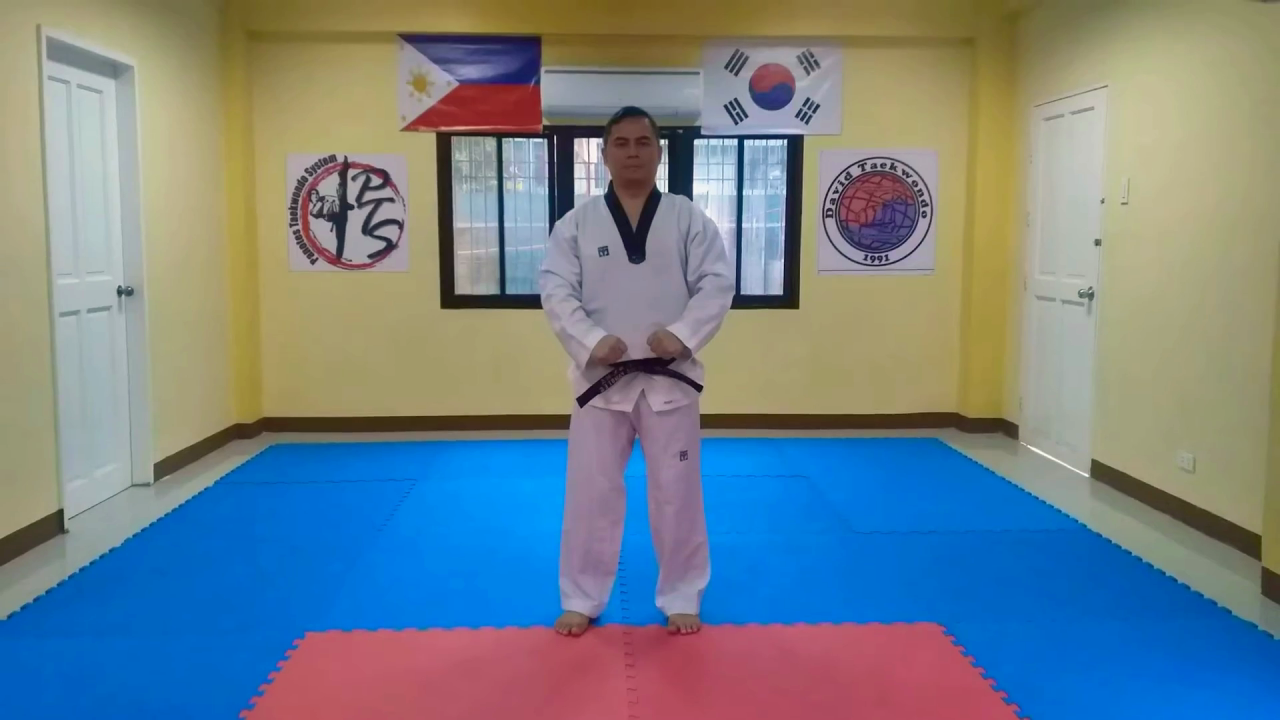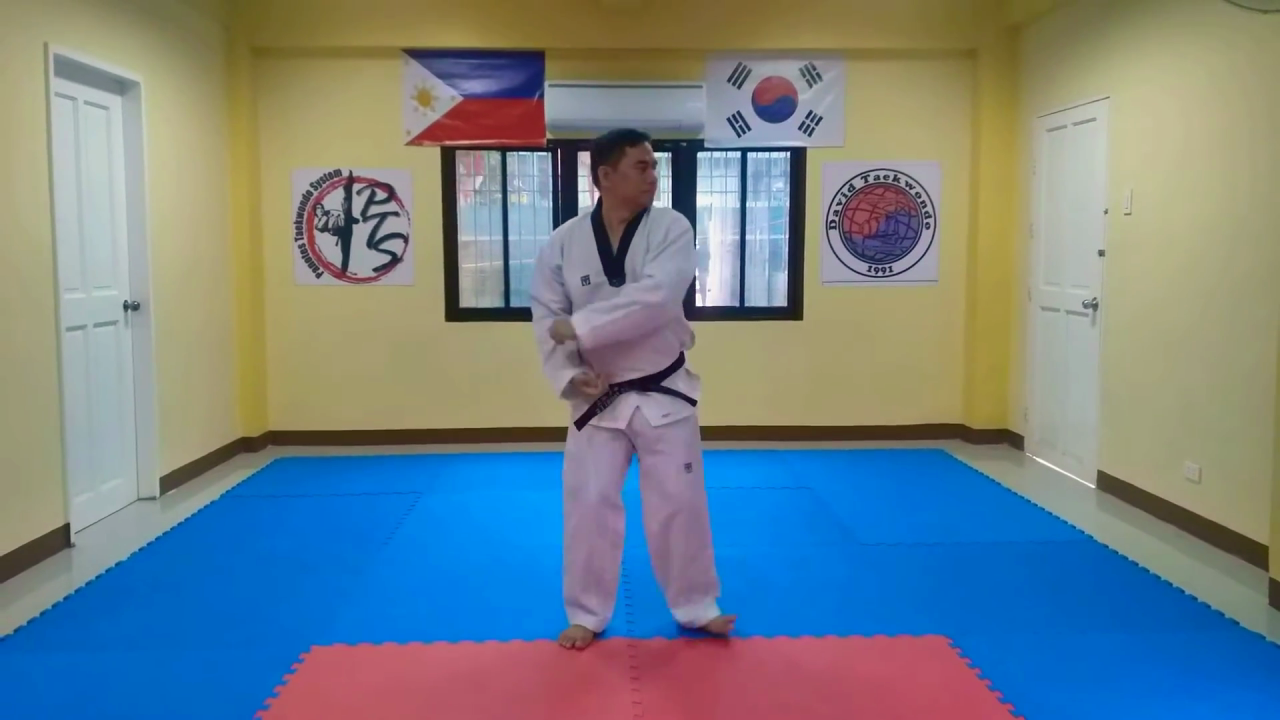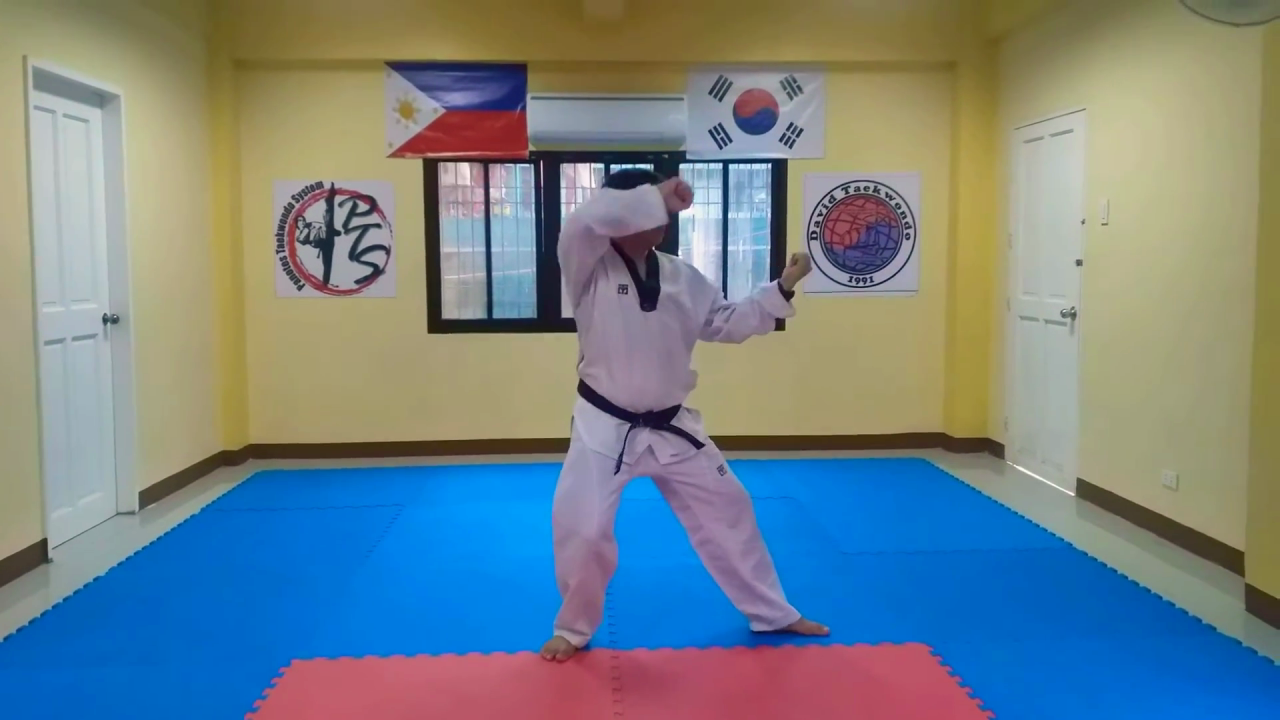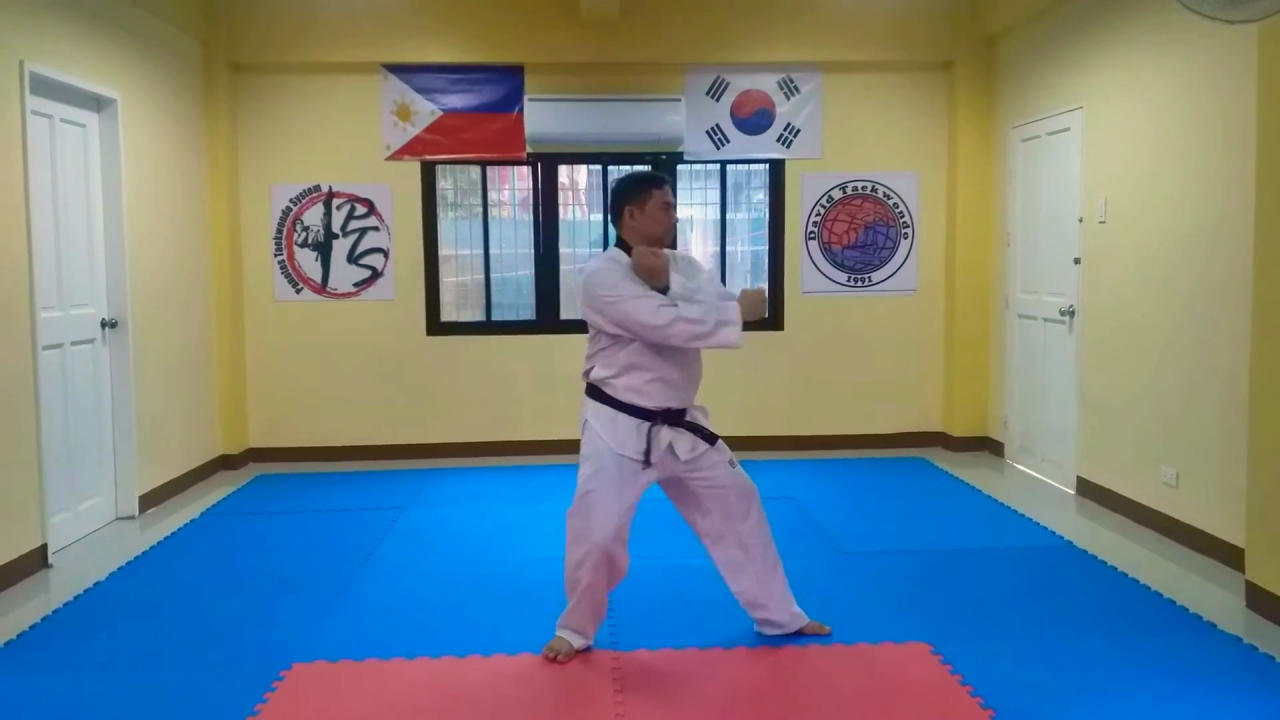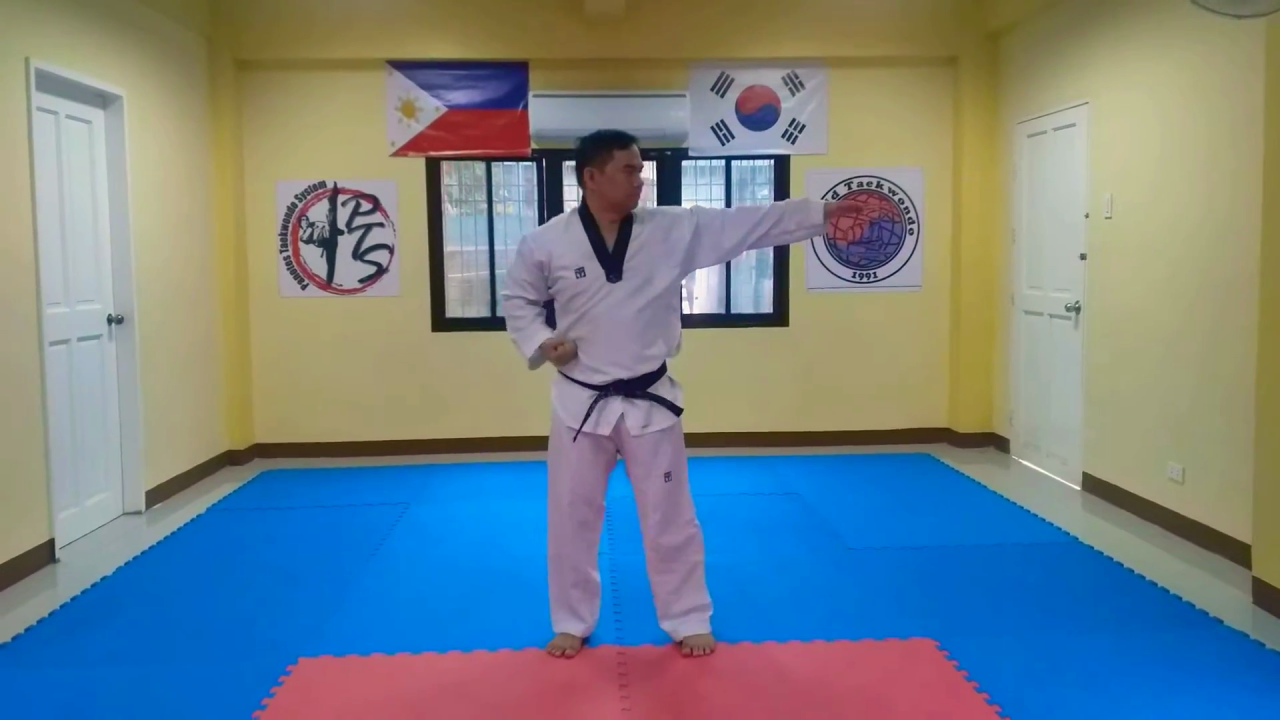
dt=1s
person 1, frame 1
left shoulder: (688, 218)
right shoulder: (577, 223)
left elbow: (718, 283)
right elbow: (555, 290)
left wrist: (683, 334)
right wrist: (590, 340)
left hip: (670, 377)
right hip: (602, 377)
left knee: (677, 491)
right knee: (592, 491)
left ankle: (681, 597)
right ankle: (581, 599)
person 1, frame 2
left shoulder: (671, 228)
right shoulder: (563, 243)
left elbow: (655, 296)
right elbow: (546, 317)
left wrist: (579, 329)
right wrist: (567, 375)
left hip: (663, 391)
right hip: (599, 397)
left knee: (680, 502)
right knee: (589, 505)
left ankle: (697, 606)
right ankle: (587, 614)
person 1, frame 3
left shoulder: (681, 276)
right shoulder: (588, 266)
left elbow: (727, 323)
right elbow: (586, 218)
left wrist: (782, 288)
right wrist: (658, 197)
left hip: (671, 426)
right hip: (605, 427)
left knee: (727, 511)
right knee: (584, 530)
left ankle: (773, 613)
right ankle: (573, 628)
person 1, frame 4
left shoulder: (680, 263)
right shoulder: (603, 275)
left elbow: (721, 307)
right elbow: (668, 324)
left wrist: (669, 281)
right wrist: (740, 313)
left hip: (679, 424)
right hip: (619, 426)
left knee: (737, 507)
right knee: (598, 533)
left ankle: (780, 616)
right ankle: (575, 629)
person 1, frame 5
left shoulder: (674, 228)
right shoulder: (547, 242)
left elbow: (748, 222)
right elbow: (518, 300)
left wrist: (819, 212)
right wrist: (541, 342)
left hip: (648, 400)
right hip: (581, 401)
left knee: (670, 515)
right knee: (573, 515)
left ankle: (689, 620)
right ankle: (572, 623)
